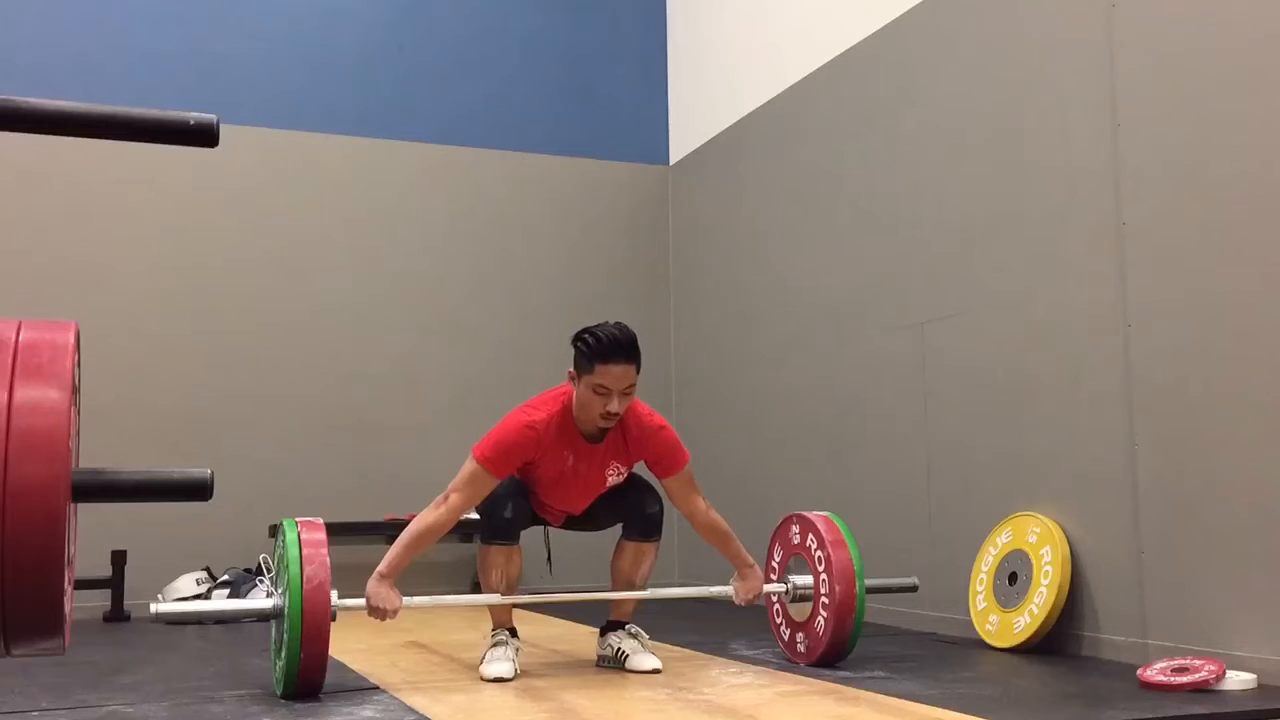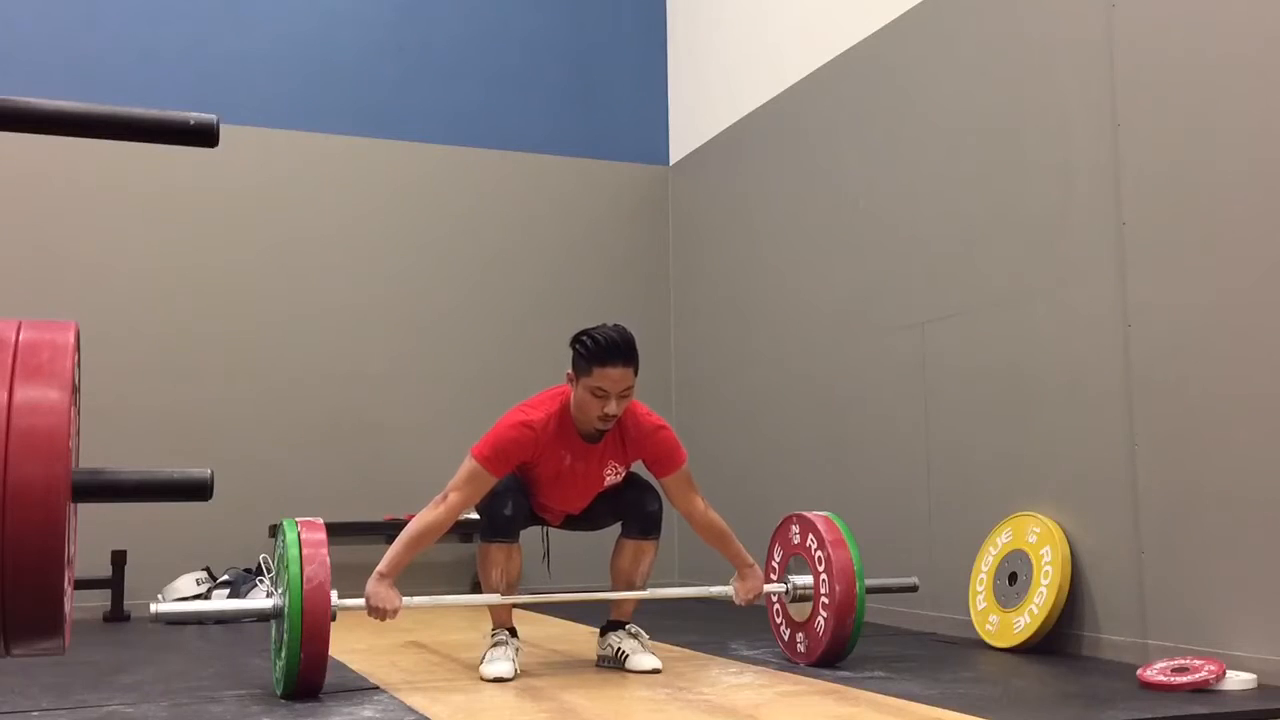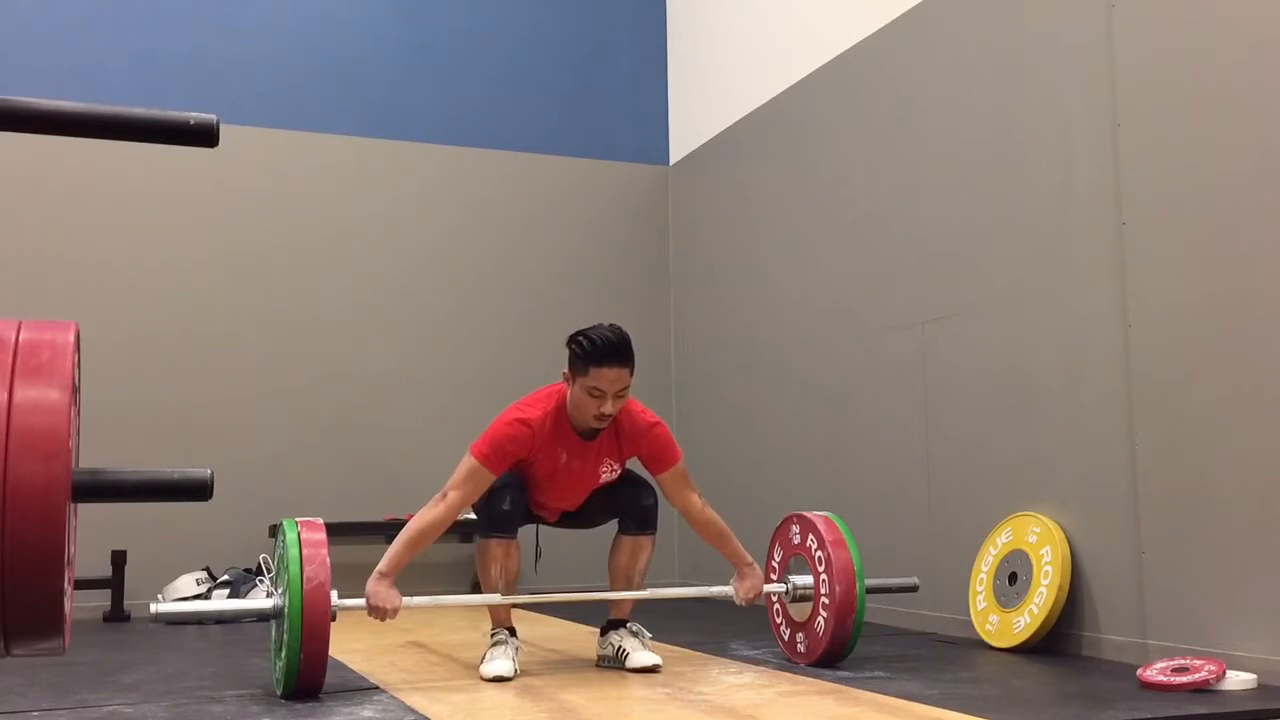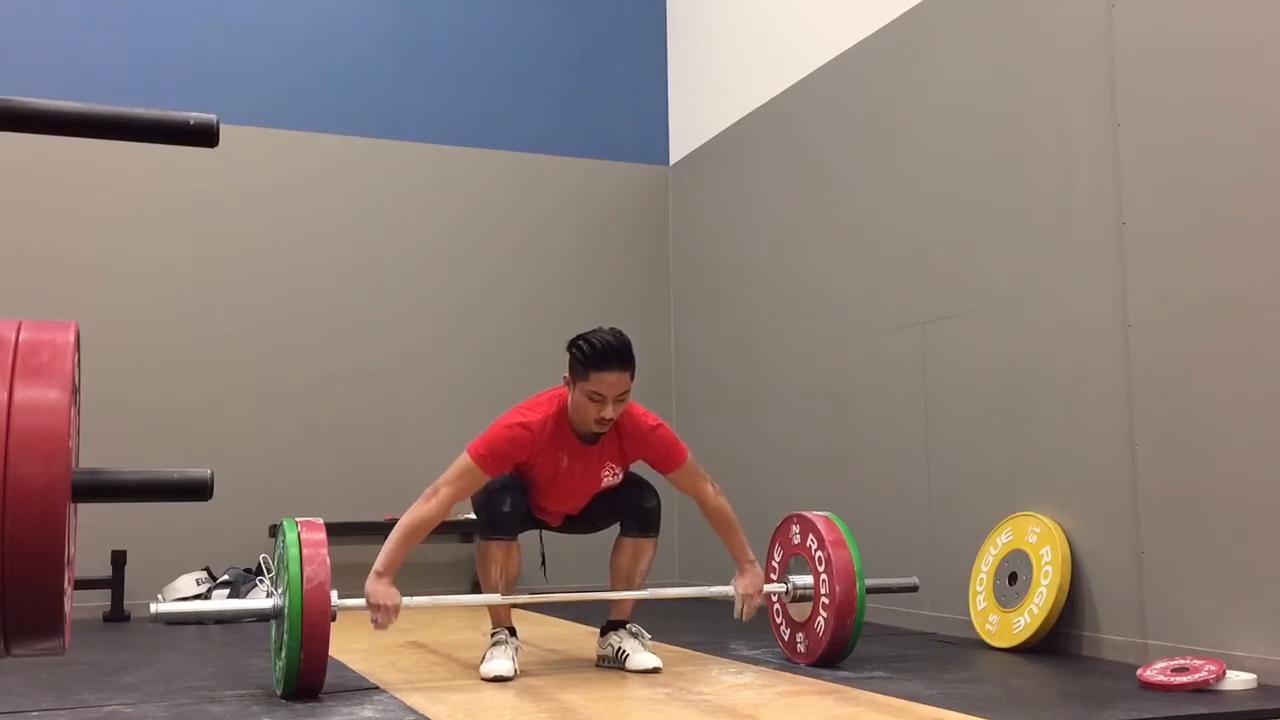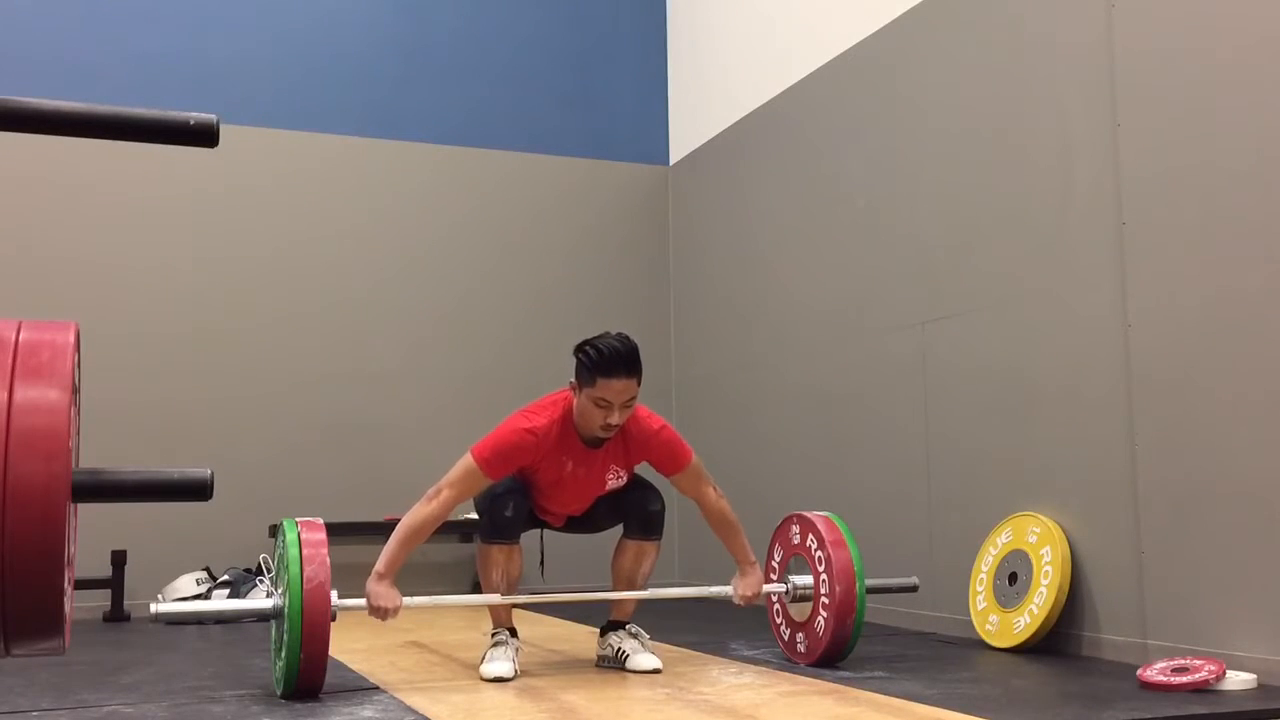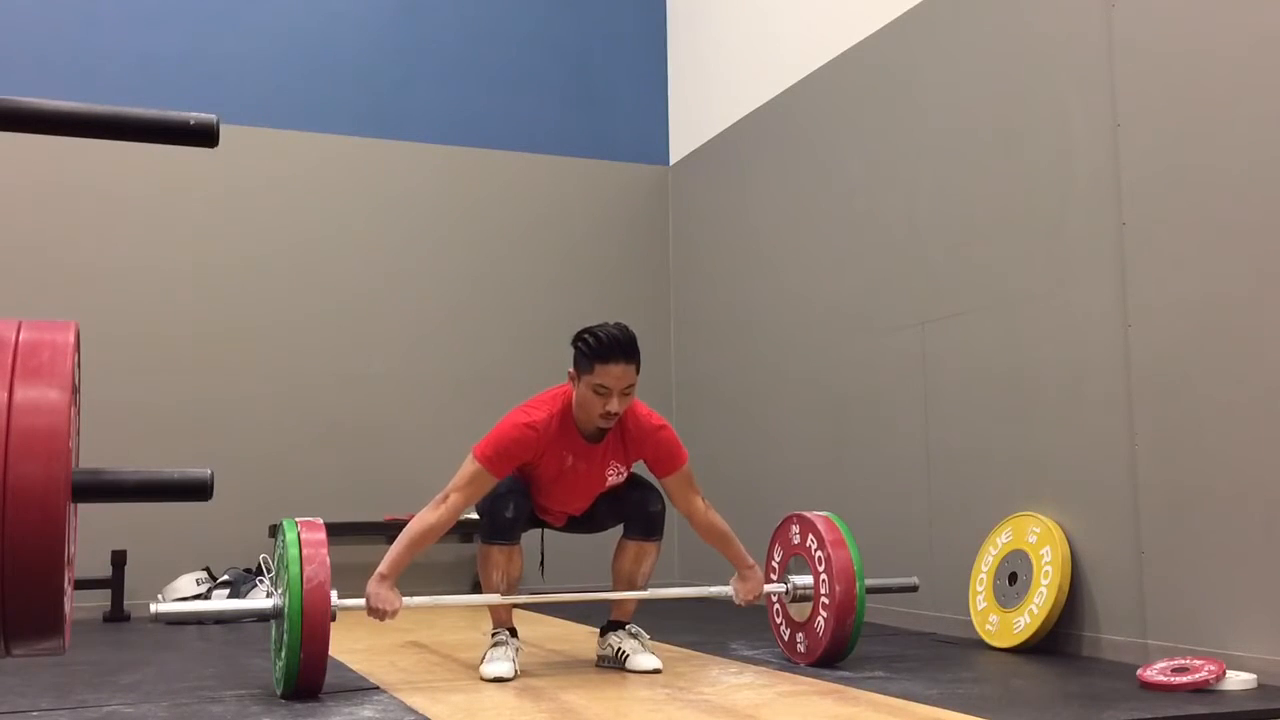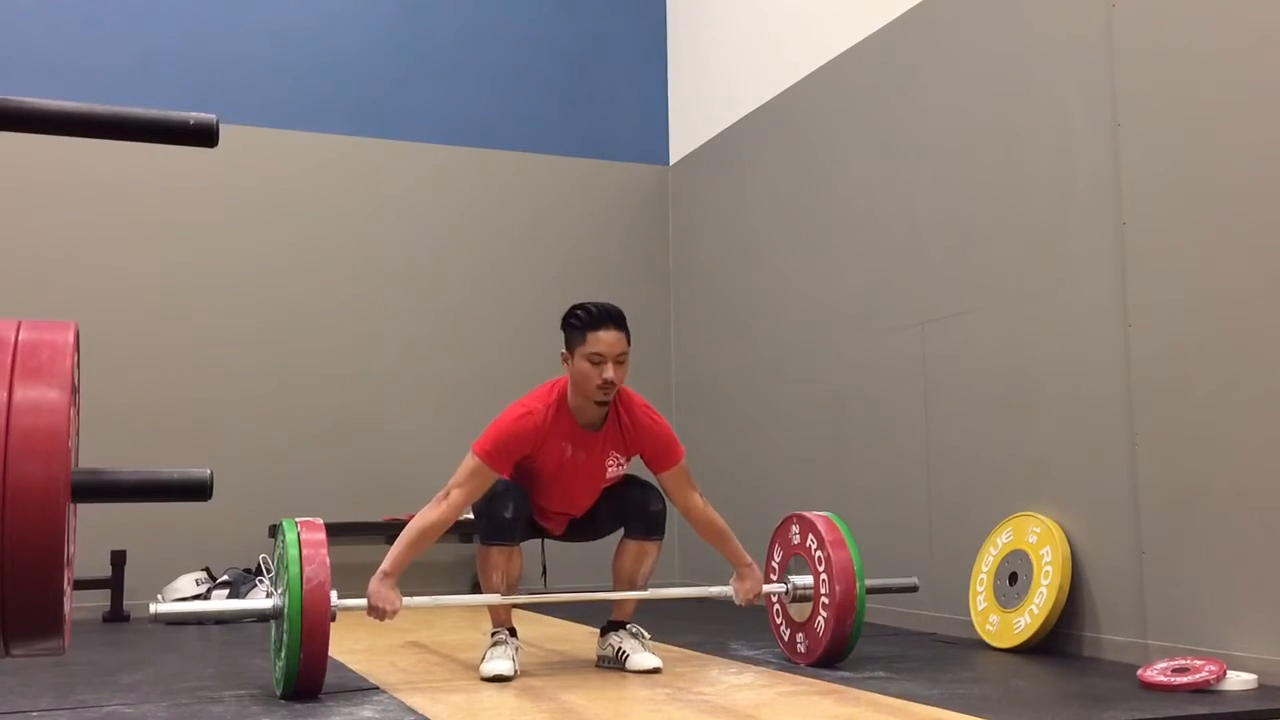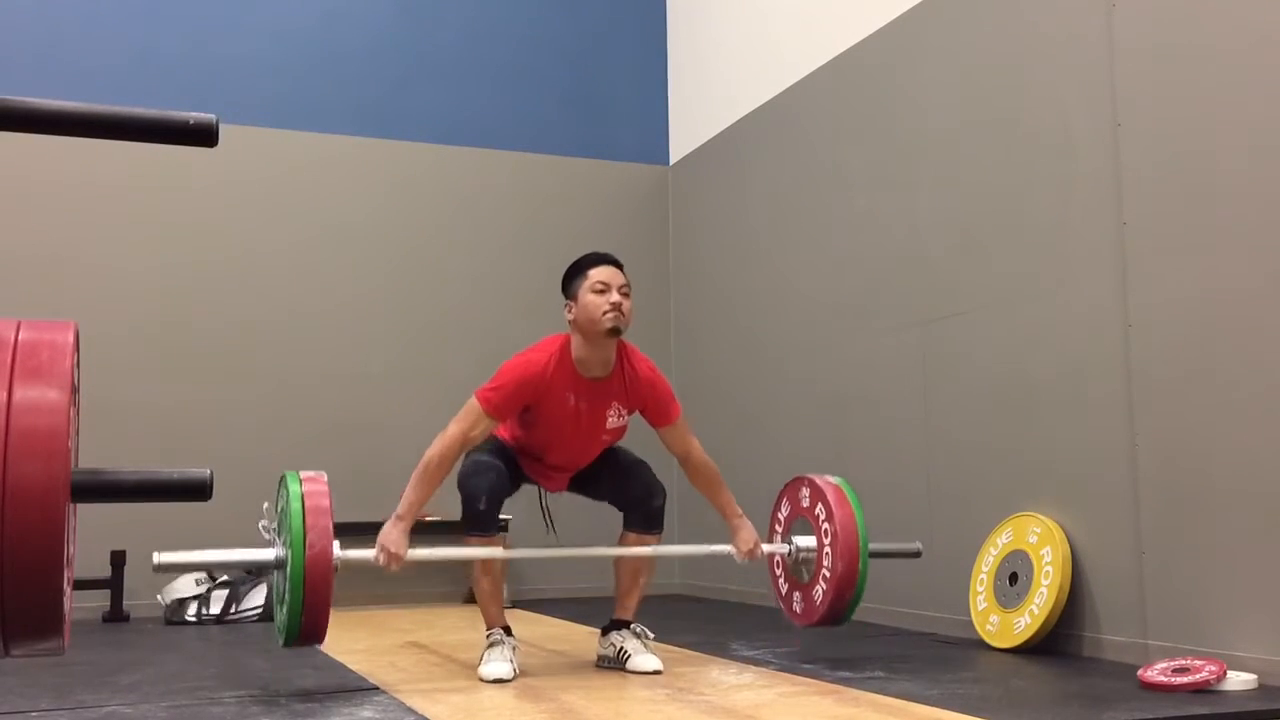
dt=0.5s
person 1, frame 1
left shoulder: (650, 431)
right shoulder: (530, 426)
left elbow: (697, 507)
right elbow: (450, 504)
left wrist: (747, 569)
right wrist: (383, 577)
left hip: (588, 503)
right hip: (526, 498)
left knee: (646, 507)
right knee: (500, 506)
left ankle: (617, 634)
right ankle: (503, 638)
person 1, frame 2
left shoulder: (648, 430)
right shoulder: (528, 425)
left elbow: (694, 506)
right elbow: (449, 503)
left wrist: (746, 568)
right wrist: (383, 576)
left hip: (587, 503)
right hip: (526, 497)
left knee: (646, 505)
right knee: (500, 504)
left ankle: (617, 634)
right ankle: (503, 638)
person 1, frame 3
left shoulder: (643, 427)
right shoulder: (525, 422)
left elbow: (691, 502)
right elbow: (449, 501)
left wrist: (745, 567)
right wrist: (383, 577)
left hip: (581, 501)
right hip: (521, 496)
left knee: (640, 501)
right knee: (497, 501)
left ankle: (617, 632)
right ankle: (502, 638)
person 1, frame 4
left shoulder: (645, 429)
right shoulder: (525, 426)
left elbow: (706, 491)
right elbow: (439, 496)
left wrist: (747, 566)
right wrist: (381, 575)
left hip: (583, 507)
right hip: (523, 501)
left knee: (643, 502)
right knee: (497, 501)
left ankle: (617, 633)
right ankle: (502, 638)
person 1, frame 5
left shoulder: (652, 433)
right shoulder: (531, 430)
left elbow: (708, 494)
right elbow: (441, 497)
left wrist: (748, 567)
right wrist: (382, 578)
left hip: (587, 506)
right hip: (525, 499)
left knee: (648, 505)
right knee: (500, 504)
left ankle: (617, 634)
right ankle: (503, 638)
person 1, frame 6
left shoulder: (649, 430)
right shoulder: (531, 425)
left elbow: (695, 505)
right elbow: (450, 502)
left wrist: (746, 569)
right wrist: (383, 578)
left hip: (587, 506)
right hip: (525, 499)
left knee: (648, 505)
right knee: (501, 506)
left ankle: (617, 634)
right ankle: (503, 638)
person 1, frame 7
left shoulder: (643, 421)
right shoulder: (529, 419)
left elbow: (691, 501)
right elbow: (451, 500)
left wrist: (744, 567)
right wrist: (386, 578)
left hip: (585, 513)
right hip: (525, 510)
left knee: (648, 504)
right knee: (499, 504)
left ankle: (617, 633)
right ankle: (503, 638)
person 1, frame 8
left shoulder: (641, 376)
right shoulder: (534, 368)
left elbow: (689, 452)
right elbow: (454, 440)
left wrist: (738, 522)
right wrist: (399, 523)
left hip: (584, 459)
right hip: (515, 450)
left knee: (648, 496)
right knee: (478, 491)
left ankle: (619, 633)
right ankle: (498, 639)
